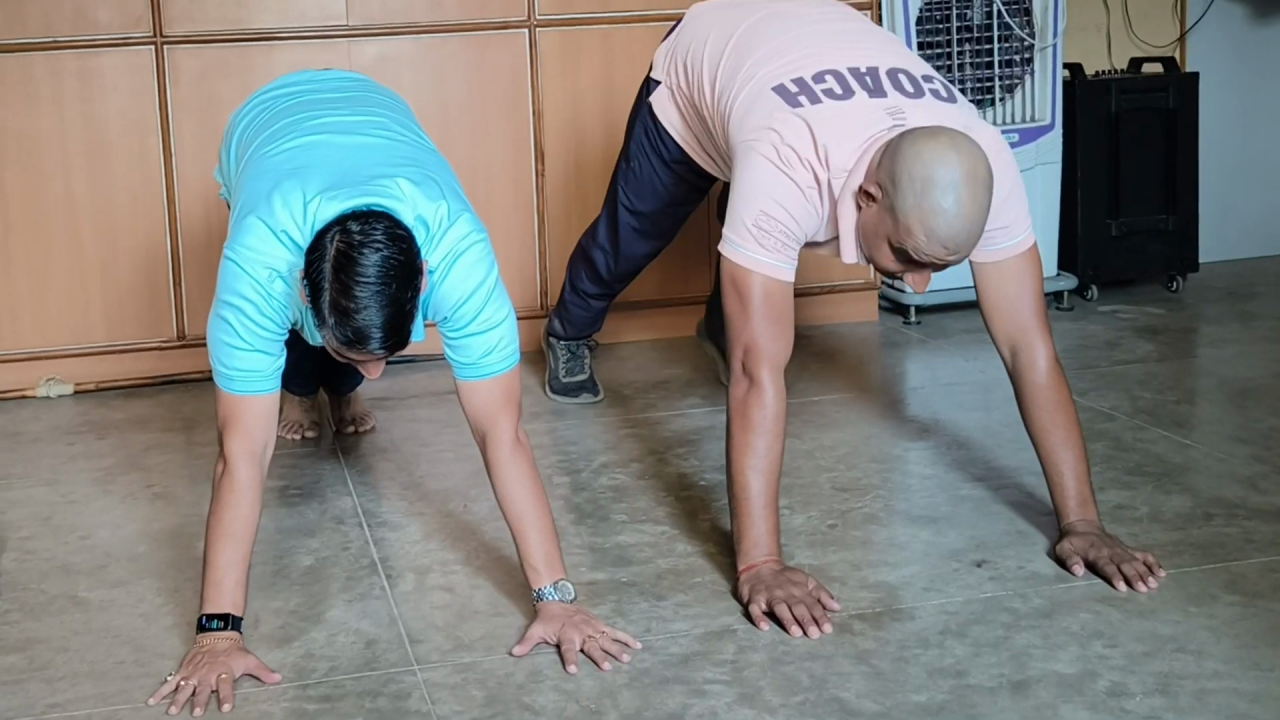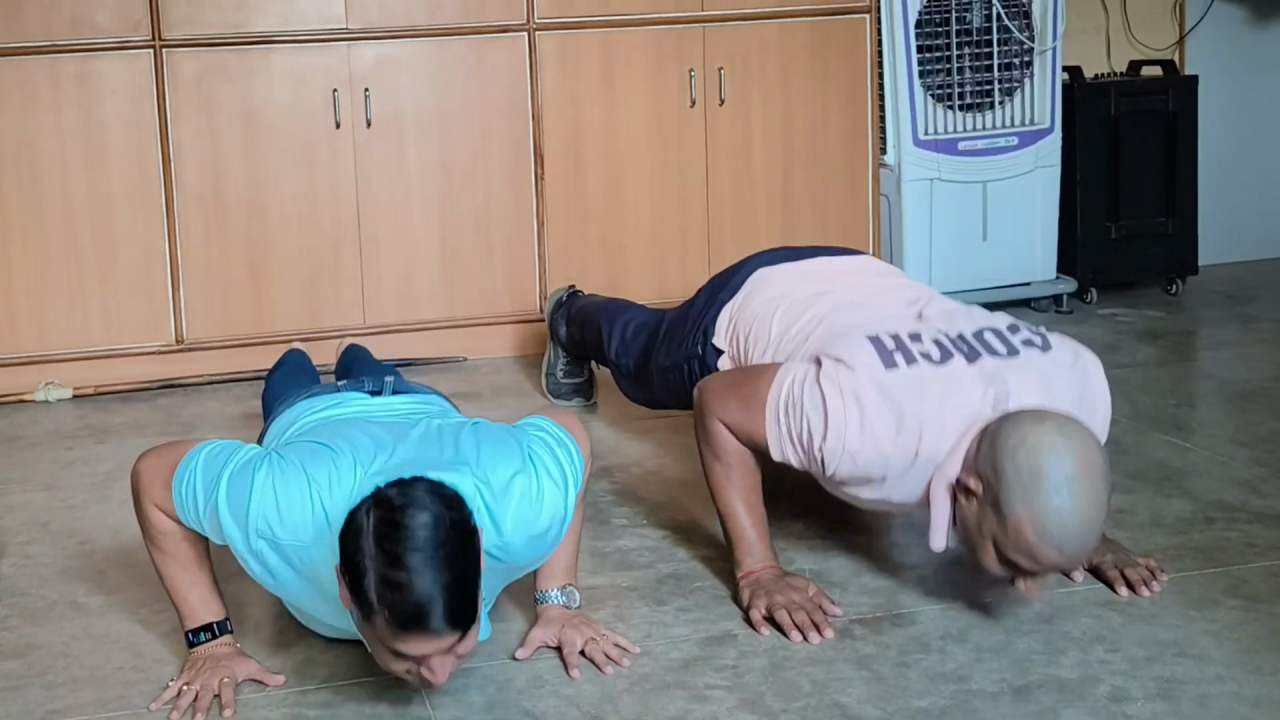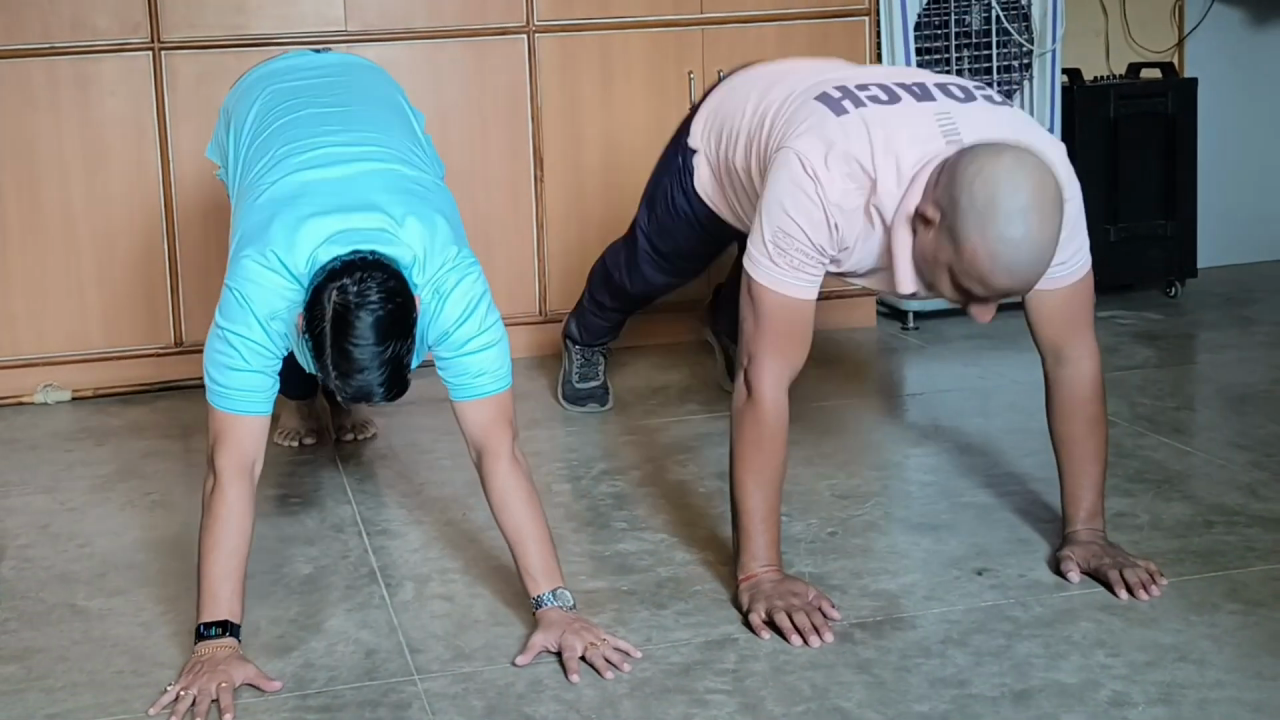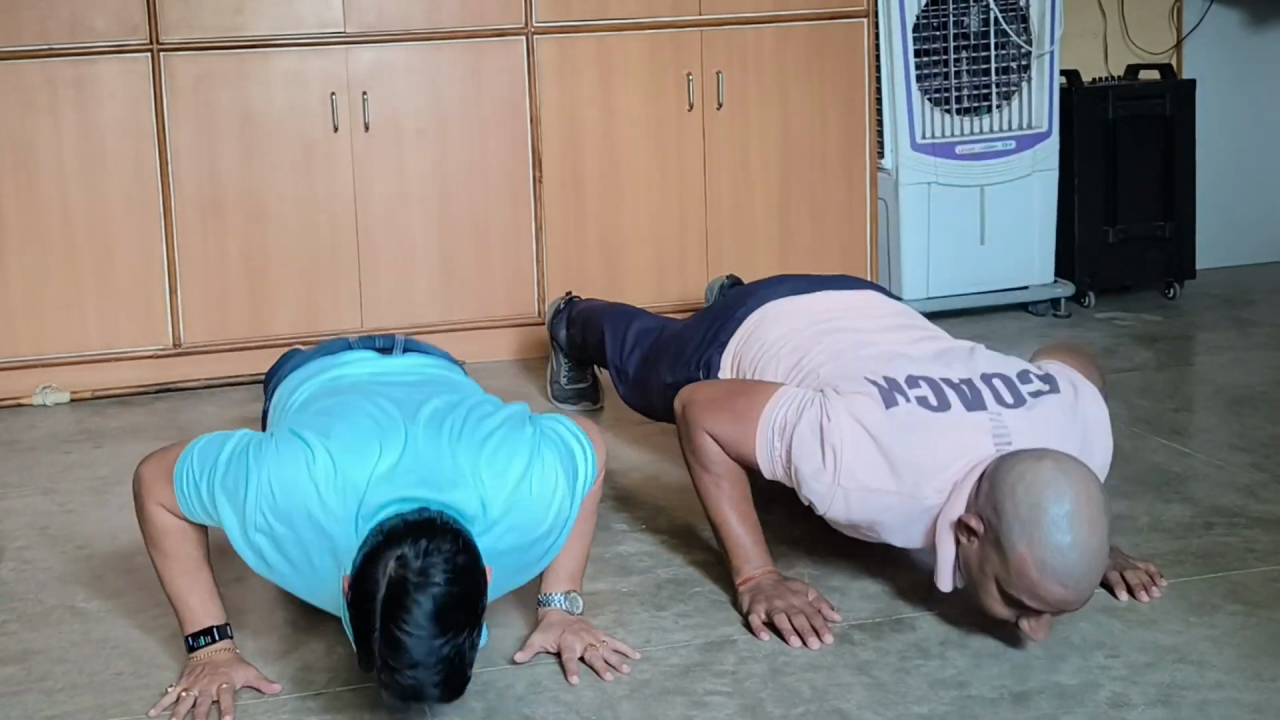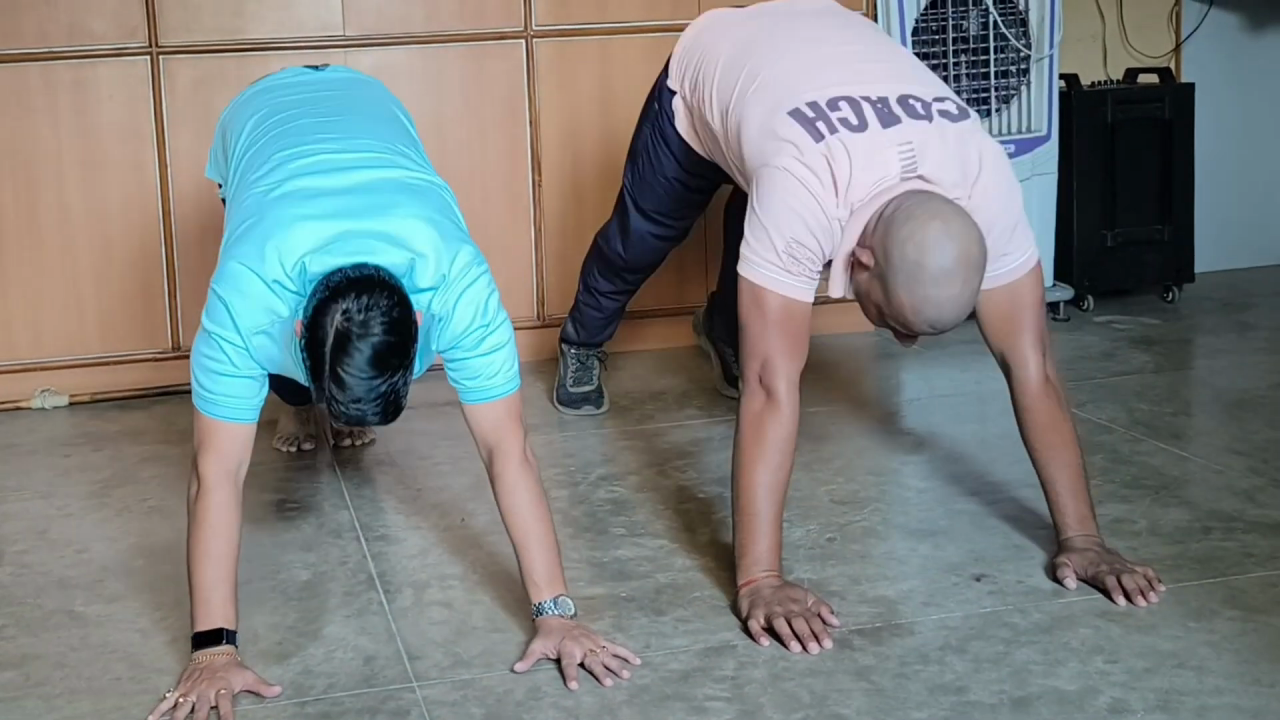
dt=1s
person 1, frame 1
left shoulder: (984, 161)
right shoulder: (787, 170)
left elbow: (1028, 346)
right elbow: (760, 373)
left wrist: (1081, 523)
right wrist: (759, 563)
right hip: (705, 55)
left knee: (756, 260)
right knee: (628, 237)
left ankle: (722, 327)
right ankle: (569, 335)
person 1, frame 2
left shoulder: (1082, 397)
right shoulder: (867, 421)
right elbow: (713, 407)
left wrist: (1086, 535)
right wrist: (757, 571)
right hip: (751, 306)
right knee: (642, 360)
right ankle: (572, 319)
person 1, frame 3
left shoulder: (1046, 179)
right shoulder: (825, 177)
left elbow: (1072, 357)
right elbow: (766, 381)
left wrist: (1087, 532)
right wrist: (759, 571)
right hip: (727, 138)
right knee: (653, 263)
left ankle: (730, 326)
right ankle: (585, 335)
person 1, frame 4
left shoulder: (1083, 436)
right shoulder: (863, 467)
left elbow: (1073, 361)
right elbow: (694, 411)
left wrist: (1089, 545)
right wrist: (755, 577)
left hip: (869, 312)
right hip: (760, 334)
right knee: (642, 359)
left ankle: (731, 298)
right ankle: (574, 325)
person 1, frame 5
left shoulder: (988, 187)
right shoulder: (806, 198)
left elbow: (1028, 363)
right elbow: (774, 386)
left wrist: (1081, 536)
right wrist: (759, 579)
right hip: (713, 58)
left knee: (753, 253)
right knee: (640, 240)
left ankle: (723, 331)
right ankle: (583, 342)
person 2, frame 1
left shoulder: (459, 255)
right shoulder: (260, 262)
left elbow: (501, 433)
right elbow: (243, 455)
left wrist: (556, 596)
right wrist: (218, 632)
left knee: (350, 359)
right knee: (297, 356)
left ankle: (339, 391)
right ankle: (297, 389)
person 2, frame 2
left shoulder: (526, 506)
right shoulder: (279, 518)
left elbow: (570, 430)
right elbow: (149, 478)
left wrist: (558, 599)
right wrist: (211, 638)
left ankle: (356, 373)
right ankle: (295, 374)
person 2, frame 3
left shoulder: (449, 283)
right shoulder: (260, 292)
left elbow: (495, 449)
right elbow: (233, 470)
left wrist: (554, 604)
right wrist: (217, 640)
right knee: (295, 361)
left ankle: (340, 402)
right ankle: (300, 395)
person 2, frame 4
left shoulder: (536, 487)
right shoulder: (280, 496)
left elbow: (590, 443)
right elbow: (154, 490)
left wrist: (562, 604)
right wrist: (210, 640)
left hip: (434, 377)
right hip: (318, 380)
person 2, frame 5
left shoulder: (455, 283)
right shoulder: (251, 296)
left elbow: (506, 450)
right elbow: (217, 473)
left wrist: (554, 610)
right wrist: (213, 646)
right knee: (284, 372)
left ankle: (341, 409)
right ankle: (297, 403)
